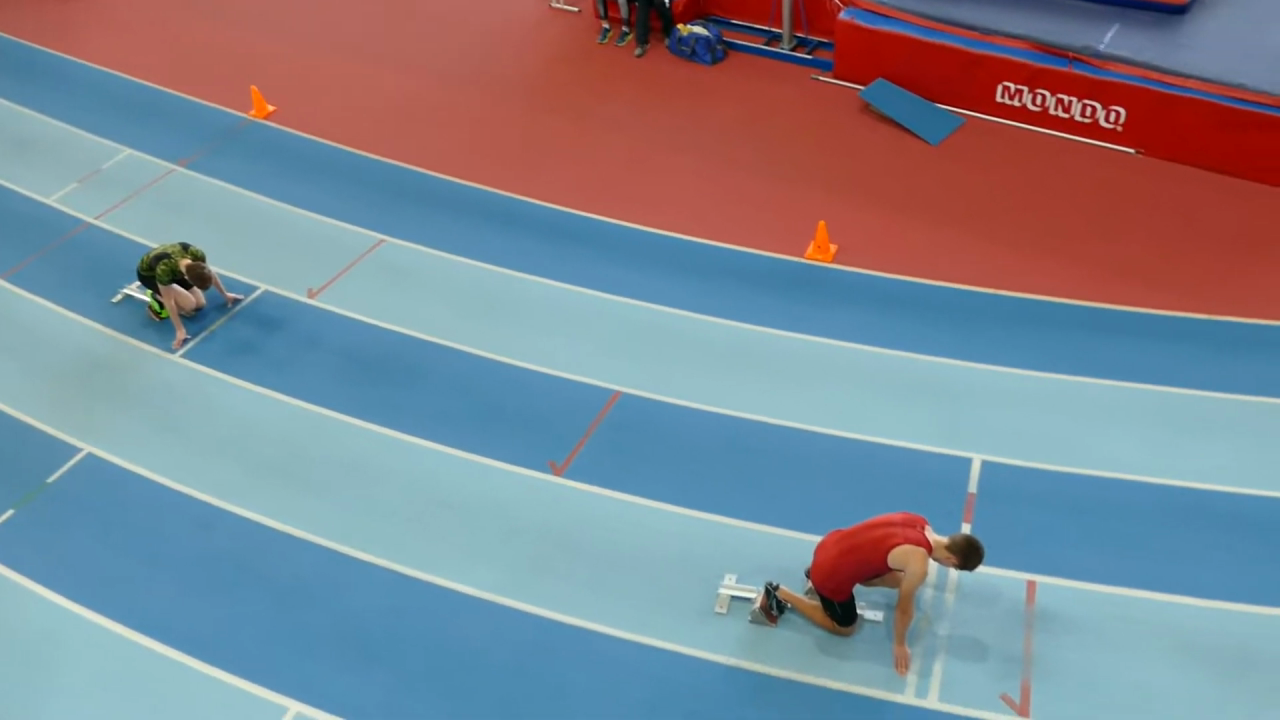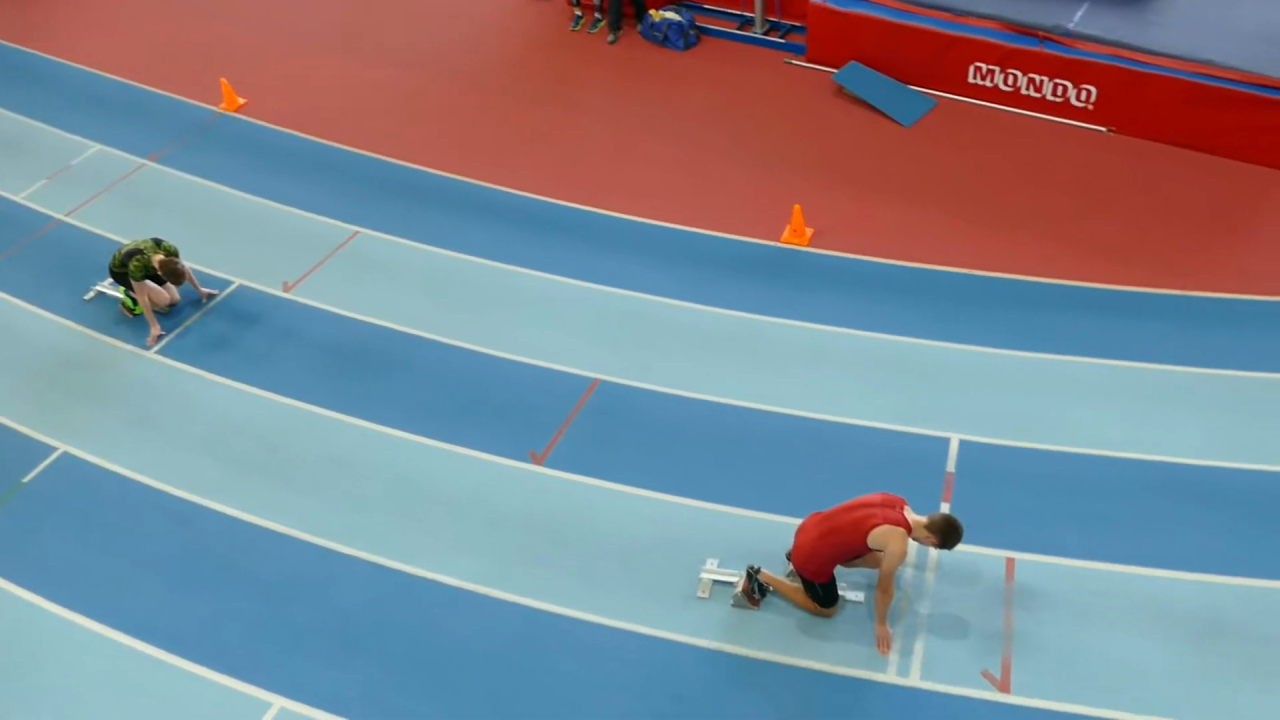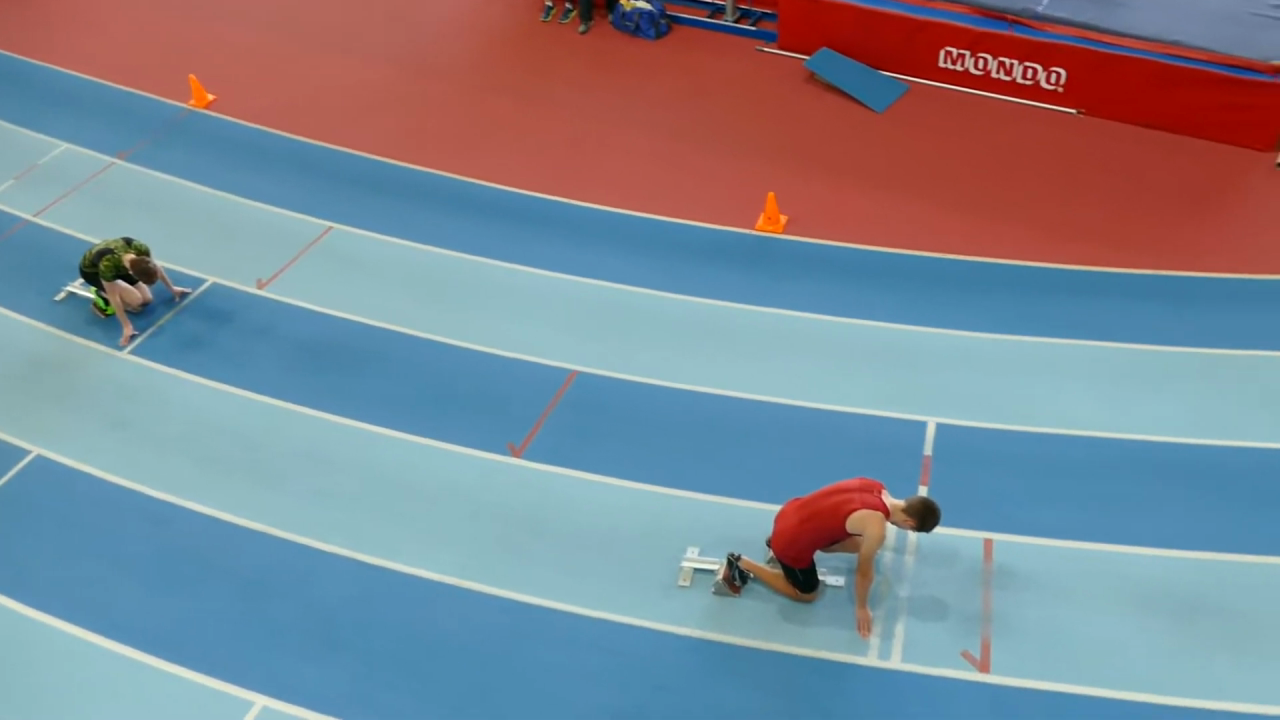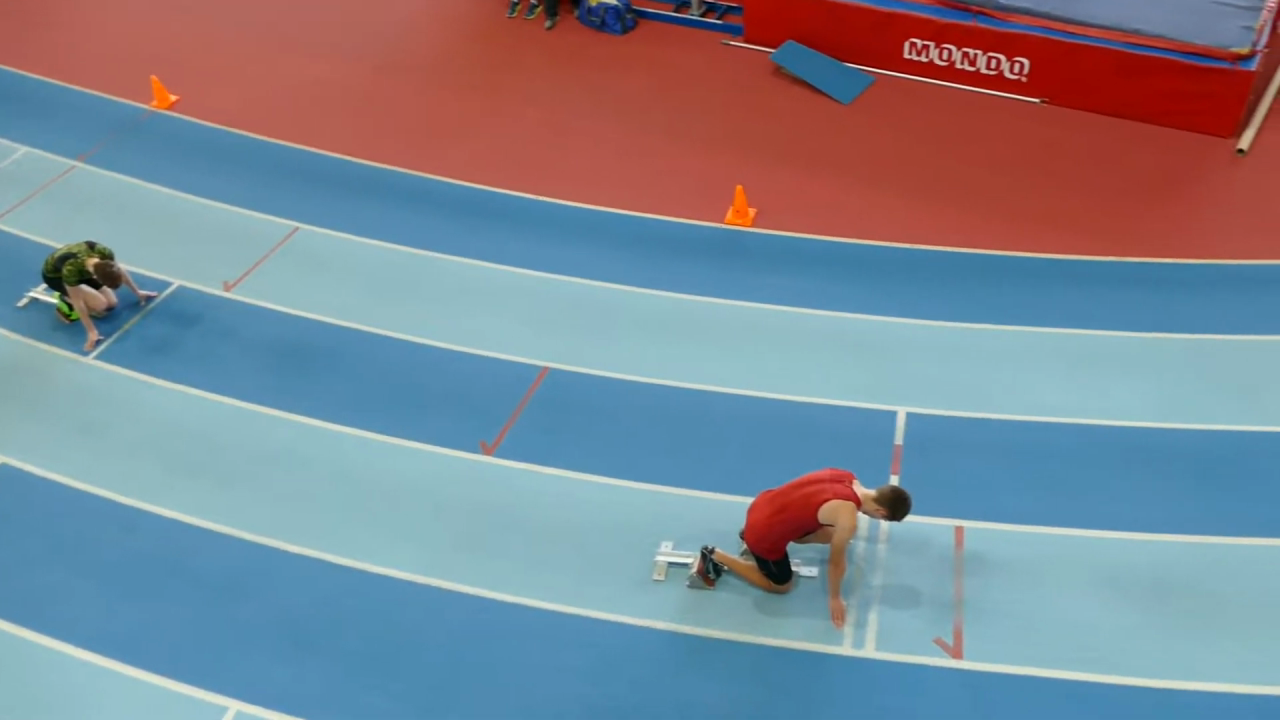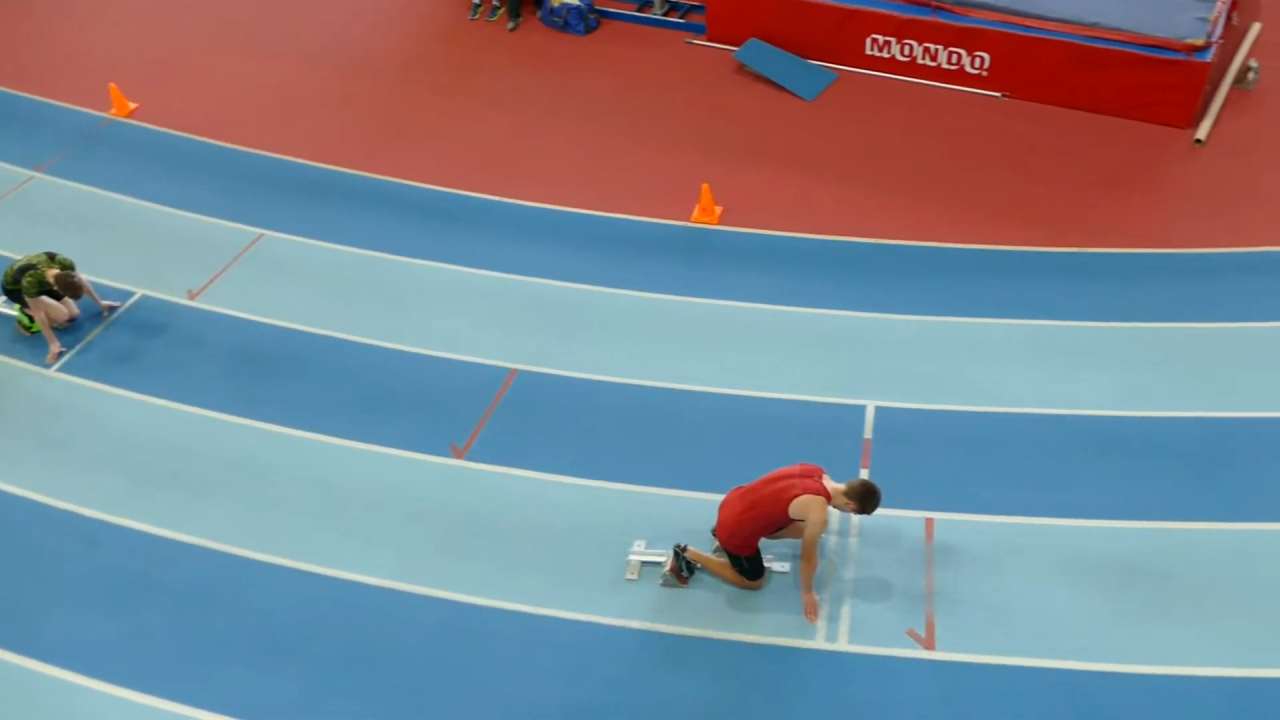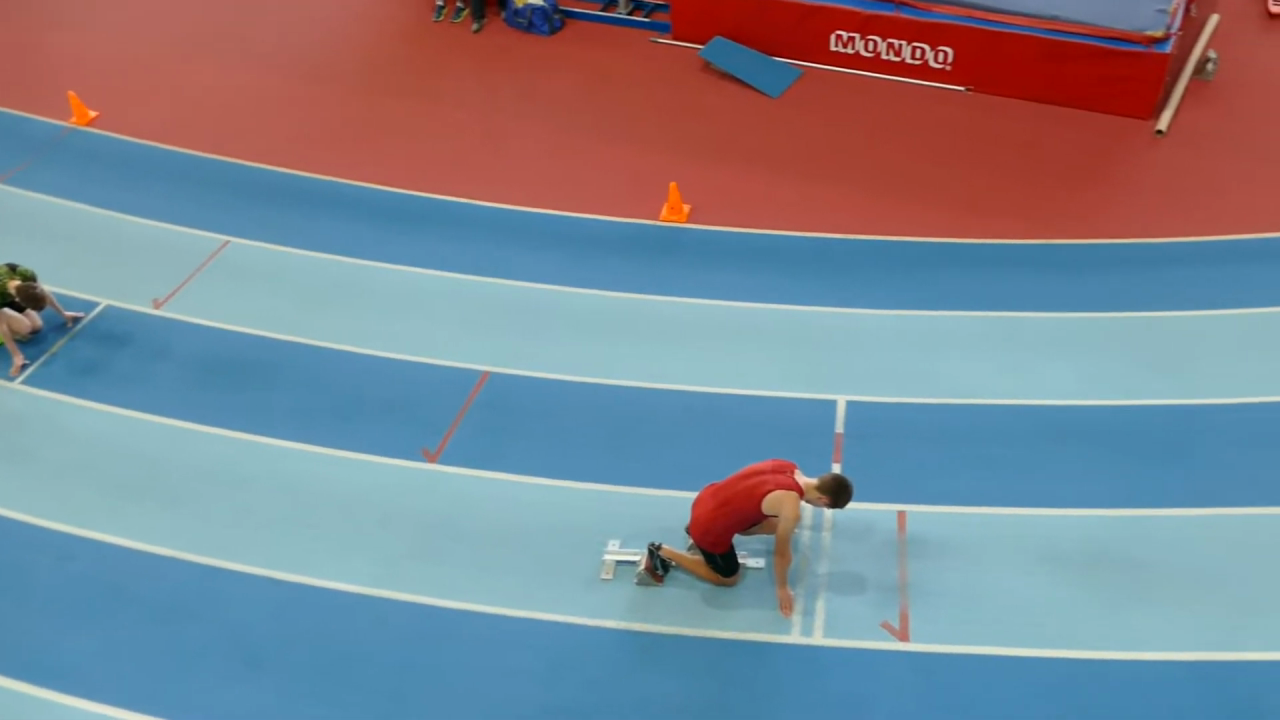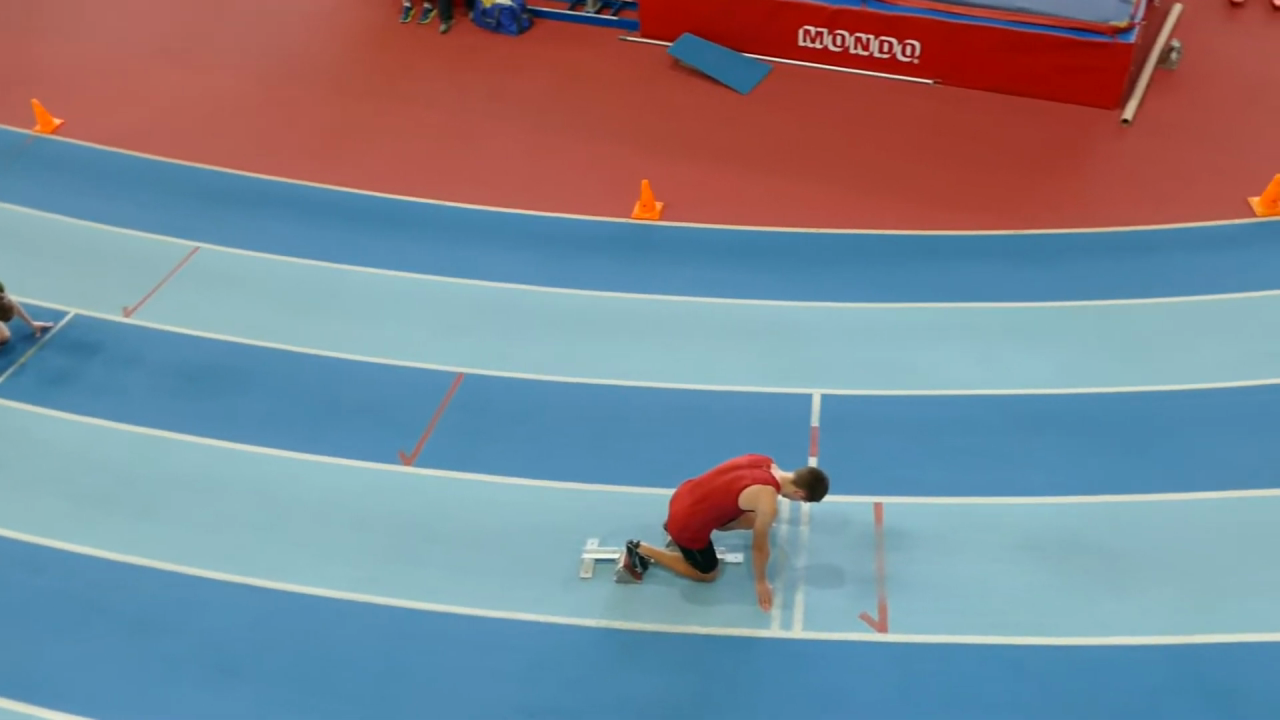
dt=0.2s
person 1, frame 1
left shoulder: (921, 524)
right shoulder: (918, 565)
right elbow: (904, 609)
left wrist: (906, 582)
right wrist: (900, 645)
left hip: (832, 544)
right hip: (830, 573)
left knee: (896, 579)
right knee: (845, 628)
right ankle: (780, 594)
person 1, frame 2
left shoulder: (900, 504)
right shoulder: (898, 545)
right elbow: (884, 589)
left wrist: (887, 562)
right wrist: (881, 624)
left hip: (812, 526)
right hip: (811, 556)
left knee: (876, 560)
right knee: (827, 609)
right ankle: (761, 577)
person 1, frame 3
left shoulder: (878, 488)
right shoulder: (876, 528)
right elbow: (864, 572)
left wrist: (867, 547)
right wrist: (861, 608)
left hip: (791, 512)
right hip: (790, 542)
left knee: (855, 544)
right knee: (808, 594)
right ankle: (741, 564)
person 1, frame 4
left shoulder: (849, 478)
right shoulder: (848, 518)
right elbow: (836, 562)
left wrist: (839, 537)
right wrist: (835, 598)
left hip: (763, 504)
right hip: (764, 534)
left knee: (827, 534)
right knee: (782, 586)
right ankle: (715, 557)
person 1, frame 5
left shoulder: (819, 473)
right shoulder: (818, 513)
right elbow: (808, 557)
left wrist: (811, 532)
right wrist: (808, 593)
left hip: (734, 501)
right hip: (735, 530)
left knee: (799, 530)
right knee: (754, 582)
right ankle: (688, 555)
person 1, frame 6
left shoulder: (791, 468)
right shoulder: (791, 508)
right elbow: (781, 553)
left wrist: (784, 527)
right wrist: (782, 588)
left hip: (707, 498)
right hip: (709, 527)
left knee: (772, 525)
right knee: (729, 578)
right ankle: (662, 553)
person 1, frame 7
left shoulder: (766, 463)
right shoulder: (768, 503)
right elbow: (760, 547)
left wrist: (761, 522)
right wrist: (761, 582)
left hip: (685, 495)
right hip: (686, 524)
left knee: (750, 519)
right knee: (708, 574)
right ankle: (641, 550)
